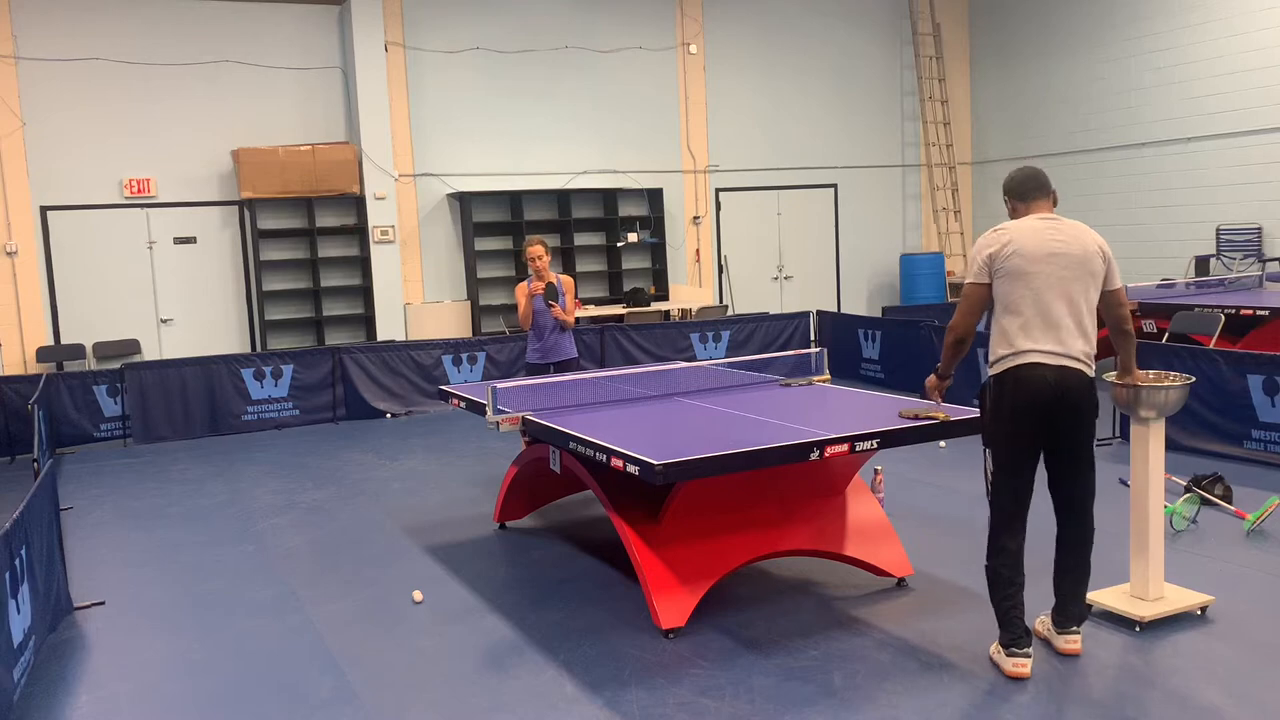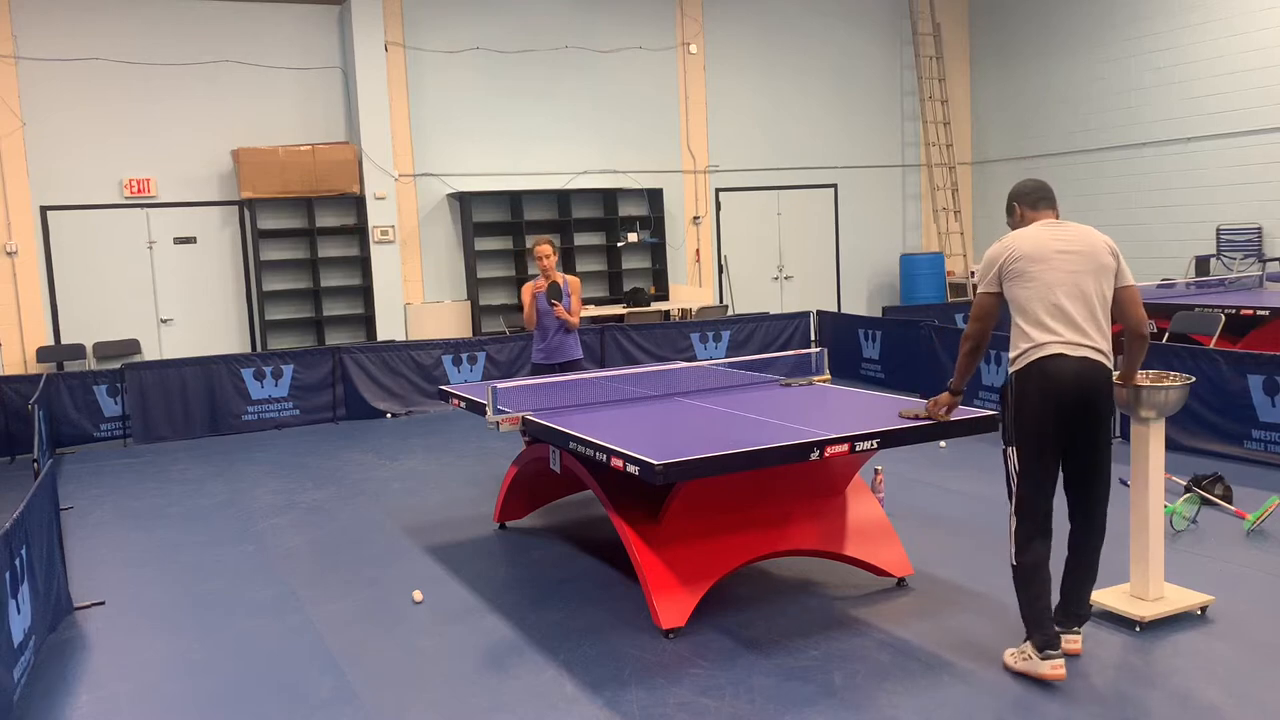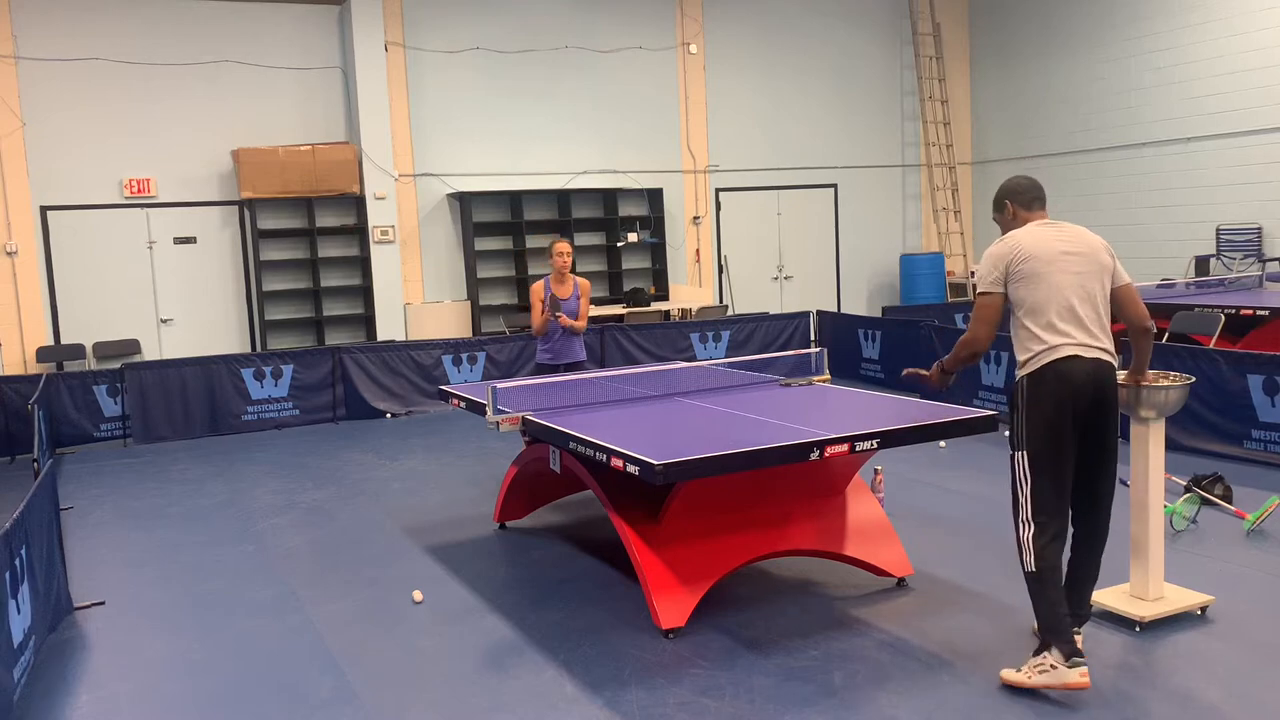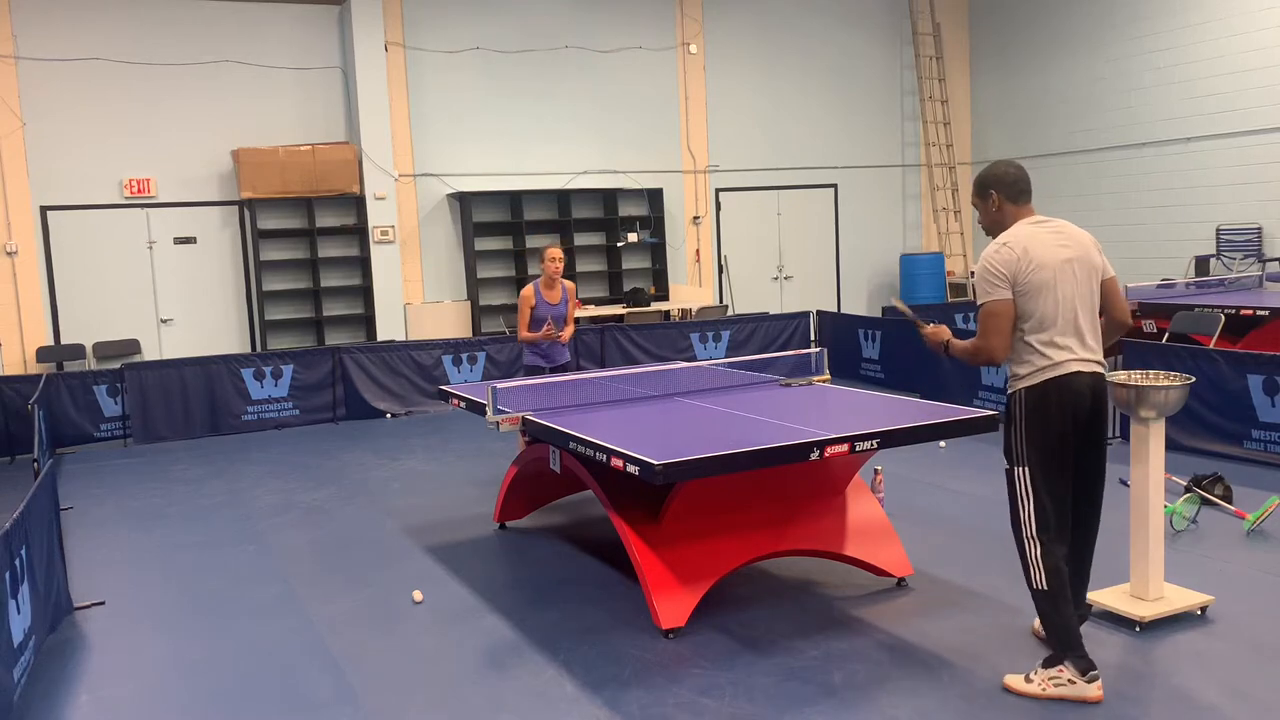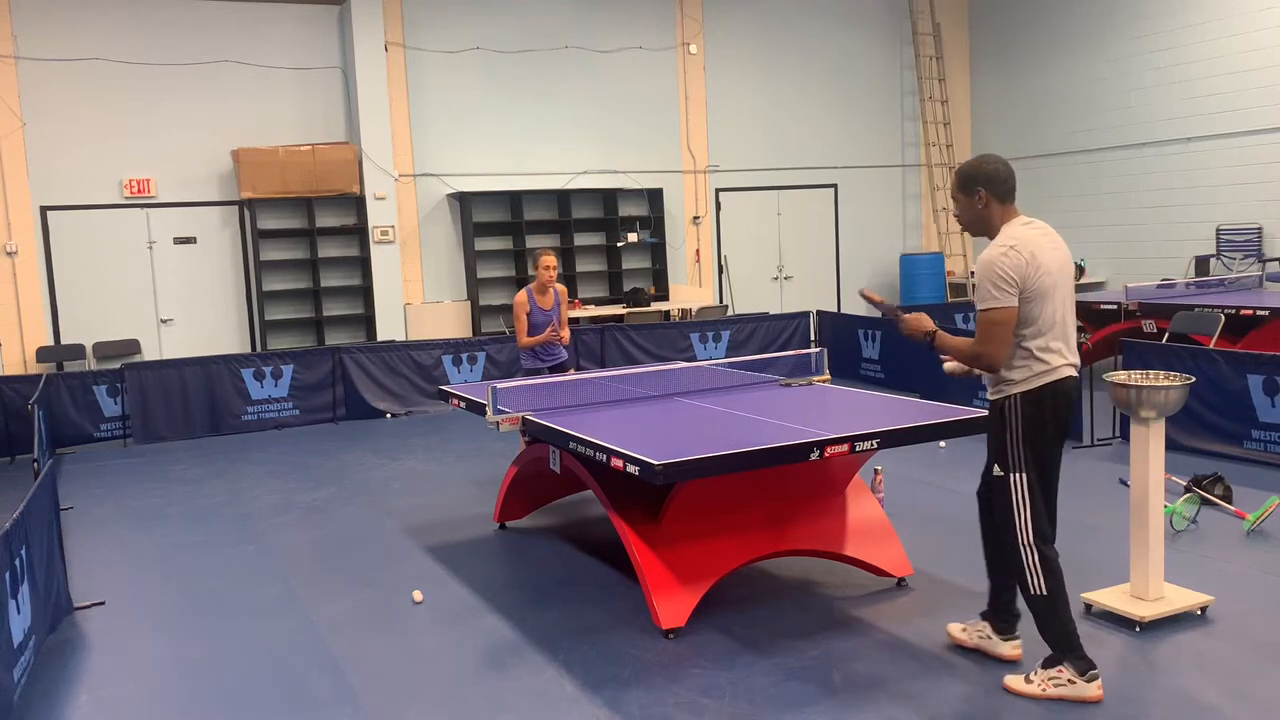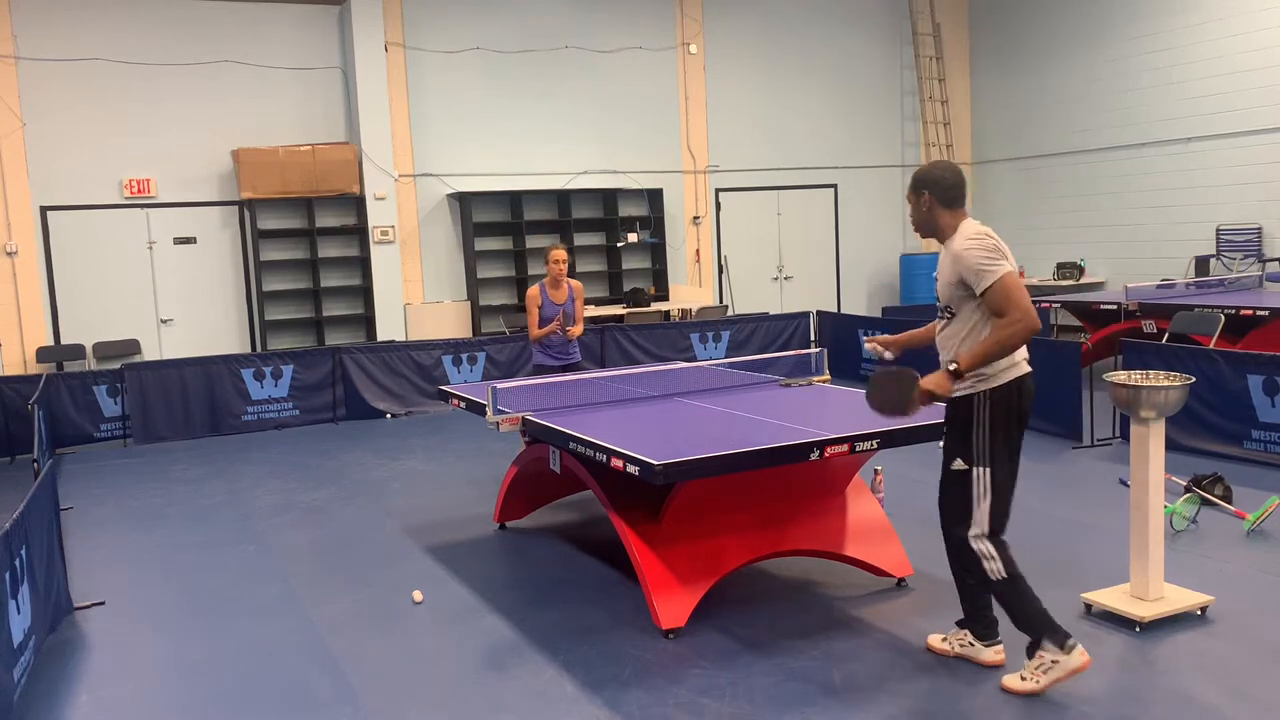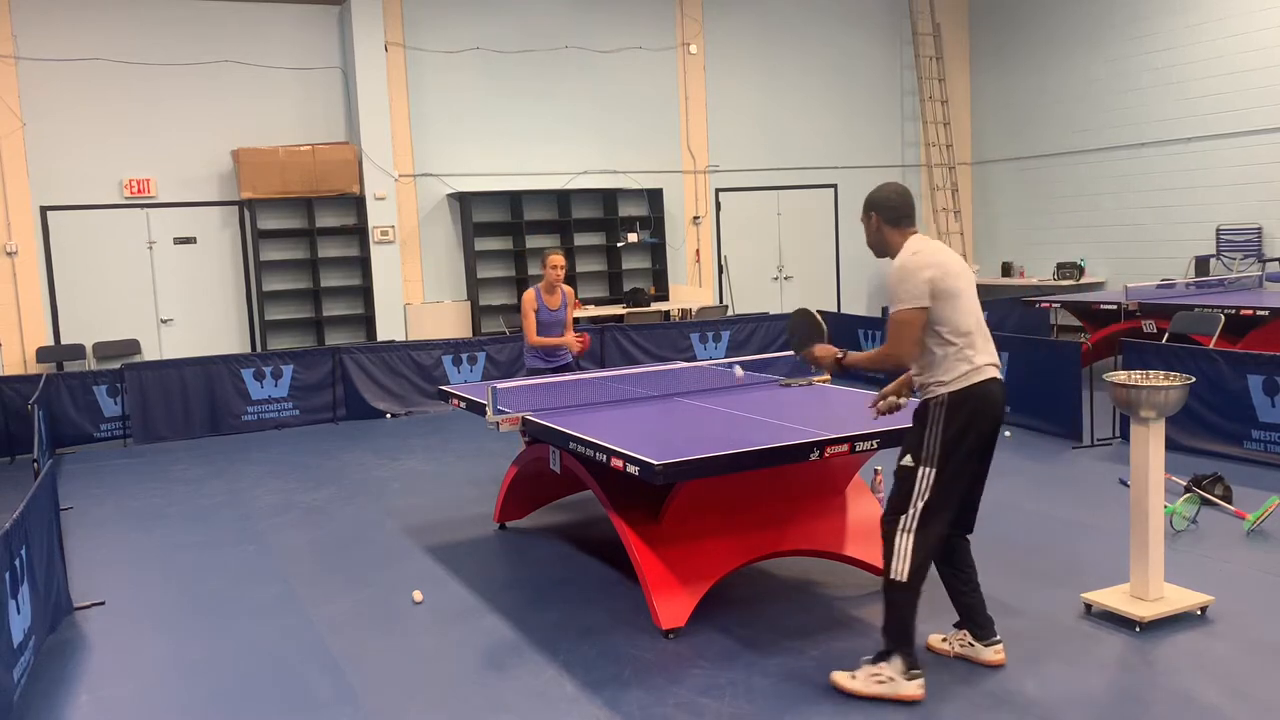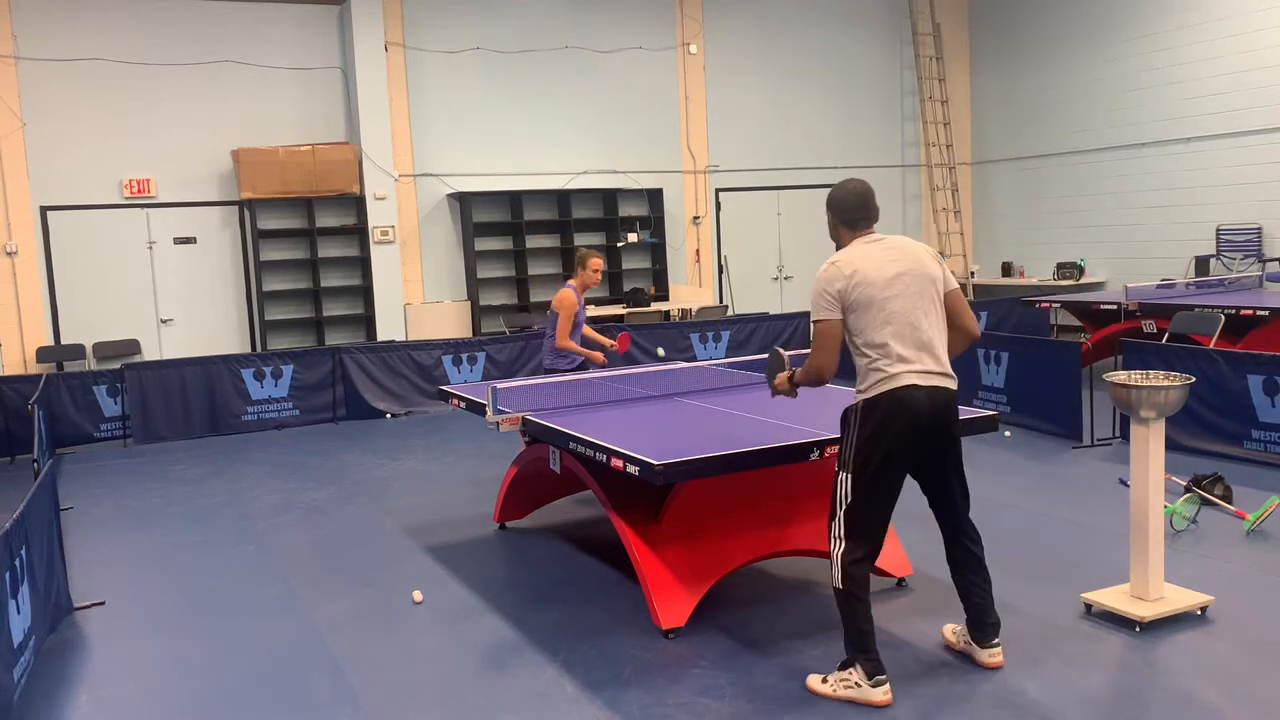
dt=0.4s
person 1, frame 1
left shoulder: (996, 241)
right shoulder: (1093, 242)
left elbow: (962, 329)
right elbow: (1122, 326)
left wrist: (942, 374)
right wrist: (1128, 370)
left hip: (1017, 382)
right hip: (1075, 384)
left knee: (1008, 517)
right knee: (1076, 510)
left ankle: (1015, 645)
right ankle: (1067, 623)
person 1, frame 2
left shoulder: (1005, 249)
right shoulder: (1102, 243)
left elbow: (976, 337)
right elbow: (1139, 328)
left wrist: (954, 390)
right wrist: (1128, 374)
left hip: (1038, 378)
right hip: (1094, 377)
left knee: (1031, 516)
right knee: (1090, 510)
left ankle: (1044, 646)
right ankle: (1070, 624)
person 1, frame 3
left shoulder: (1005, 250)
right shoulder: (1095, 243)
left elbow: (979, 341)
right elbow: (1142, 324)
left wrist: (944, 369)
right wrist: (1139, 370)
left hip: (1047, 381)
right hip: (1101, 377)
left knee: (1040, 519)
right knee: (1091, 513)
left ankle: (1061, 654)
right ankle: (1068, 620)
person 1, frame 4
left shoulder: (999, 256)
right shoulder: (1081, 238)
left elbow: (991, 352)
right elbow: (1120, 320)
left wrist: (946, 343)
left hip: (1041, 396)
right hip: (1091, 385)
left knee: (1039, 528)
right knee: (1080, 516)
left ankle: (1074, 667)
right ankle: (1067, 618)
person 1, frame 5
left shoulder: (999, 258)
right shoulder: (1046, 236)
left elbow: (992, 358)
left wrist: (932, 335)
right wrist: (964, 349)
left hip: (1026, 400)
right hip: (1057, 386)
left knee: (1028, 533)
right knee: (997, 507)
left ankle: (1074, 667)
right ankle: (999, 625)
person 1, frame 6
left shoulder: (971, 246)
right shoulder: (960, 248)
left elbow: (1022, 321)
left wrist: (950, 374)
right wrist: (899, 340)
left hip: (989, 396)
right hip: (983, 395)
left knee: (975, 529)
right knee: (963, 517)
left ankle: (1055, 643)
right ankle: (979, 632)
person 1, frame 7
left shoulder: (907, 266)
right shoulder: (942, 254)
left elbow: (893, 355)
left wrist: (836, 359)
right wrist: (914, 380)
left hip: (955, 403)
right hip: (987, 391)
left knee: (907, 527)
right knee: (949, 524)
left ankle: (899, 666)
right ankle: (980, 634)
person 1, frame 8
left shoulder: (835, 273)
right shoulder: (924, 254)
left elbow: (823, 369)
right elbow: (969, 330)
left wrist: (791, 380)
left hip: (885, 407)
right hip: (941, 399)
left knee: (851, 539)
right knee: (957, 520)
left ankle: (866, 673)
right ankle: (984, 637)
